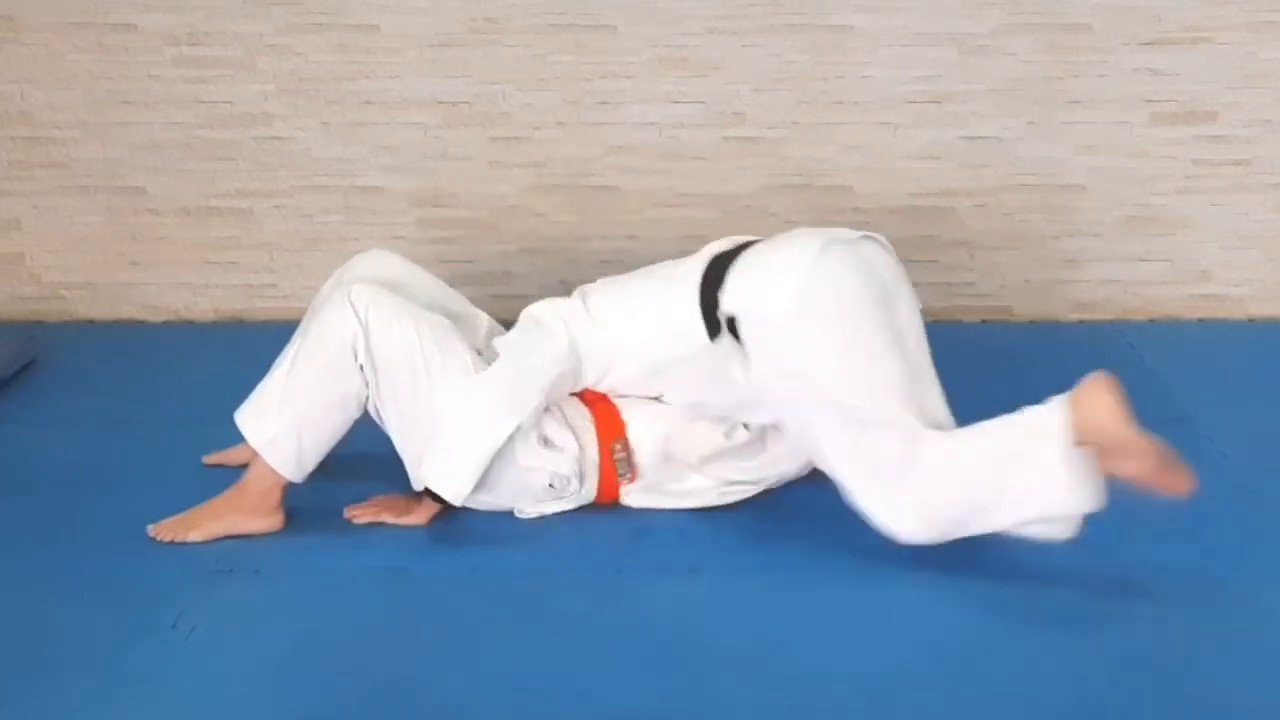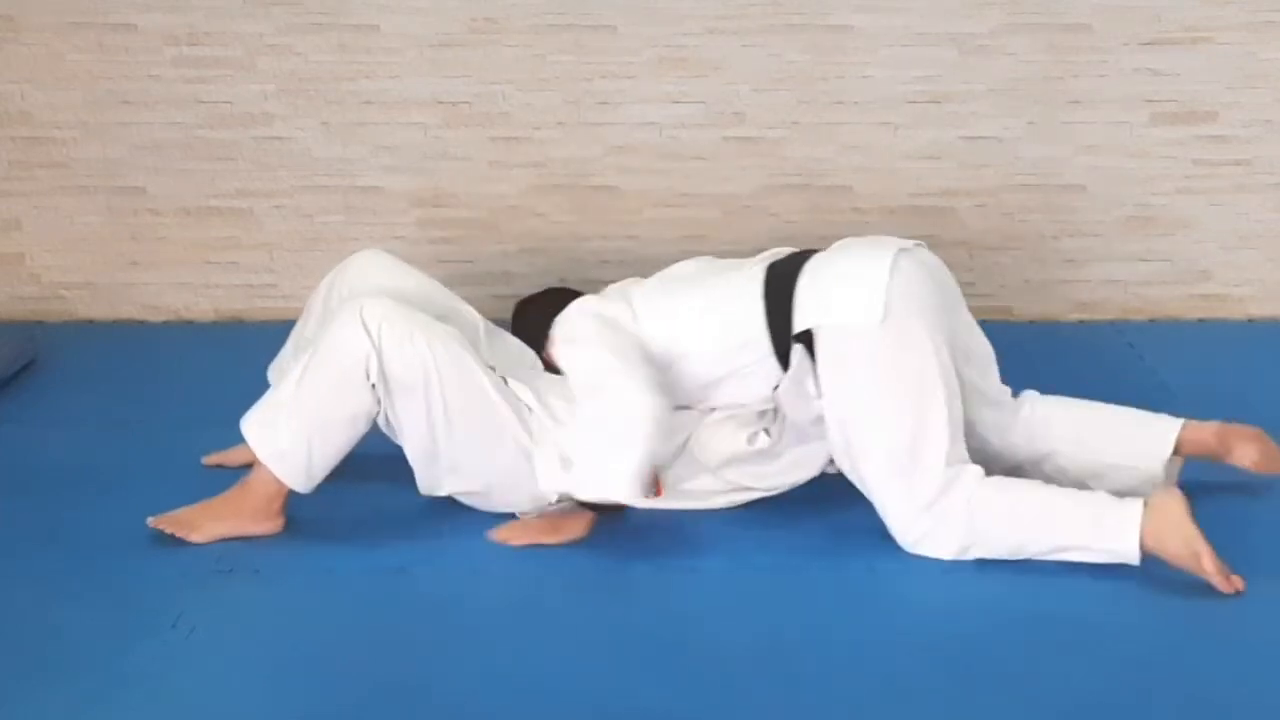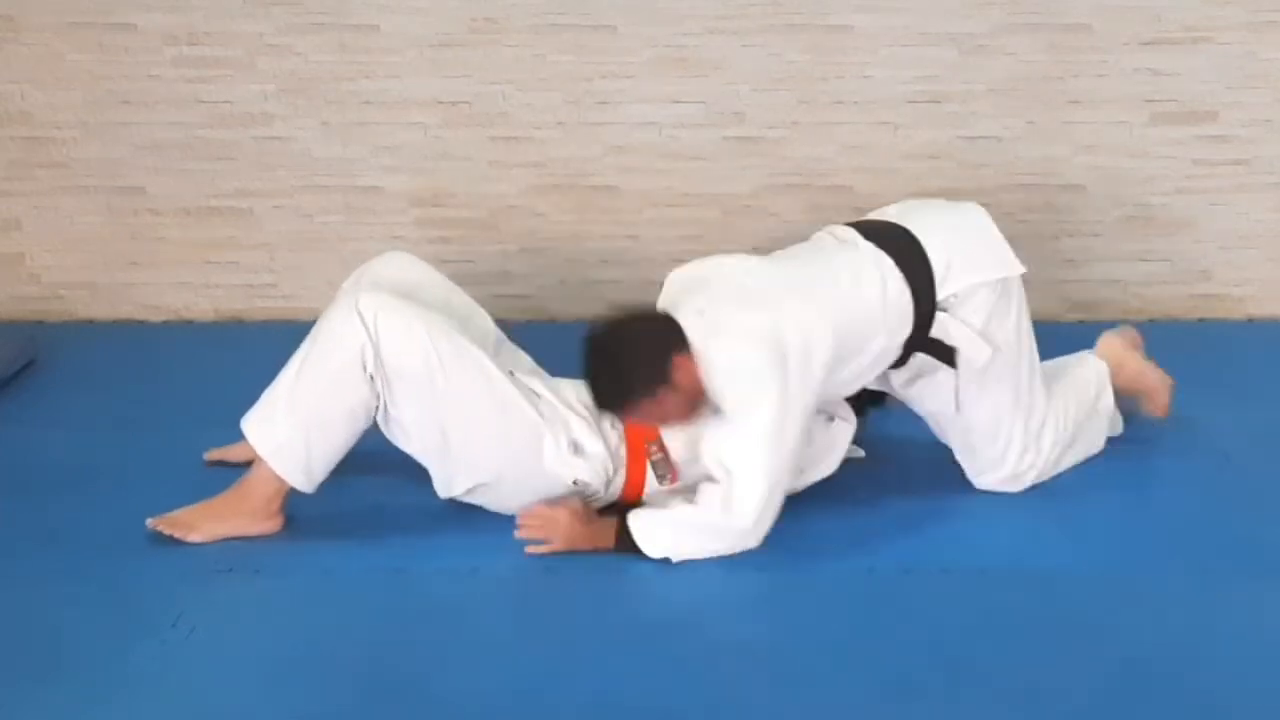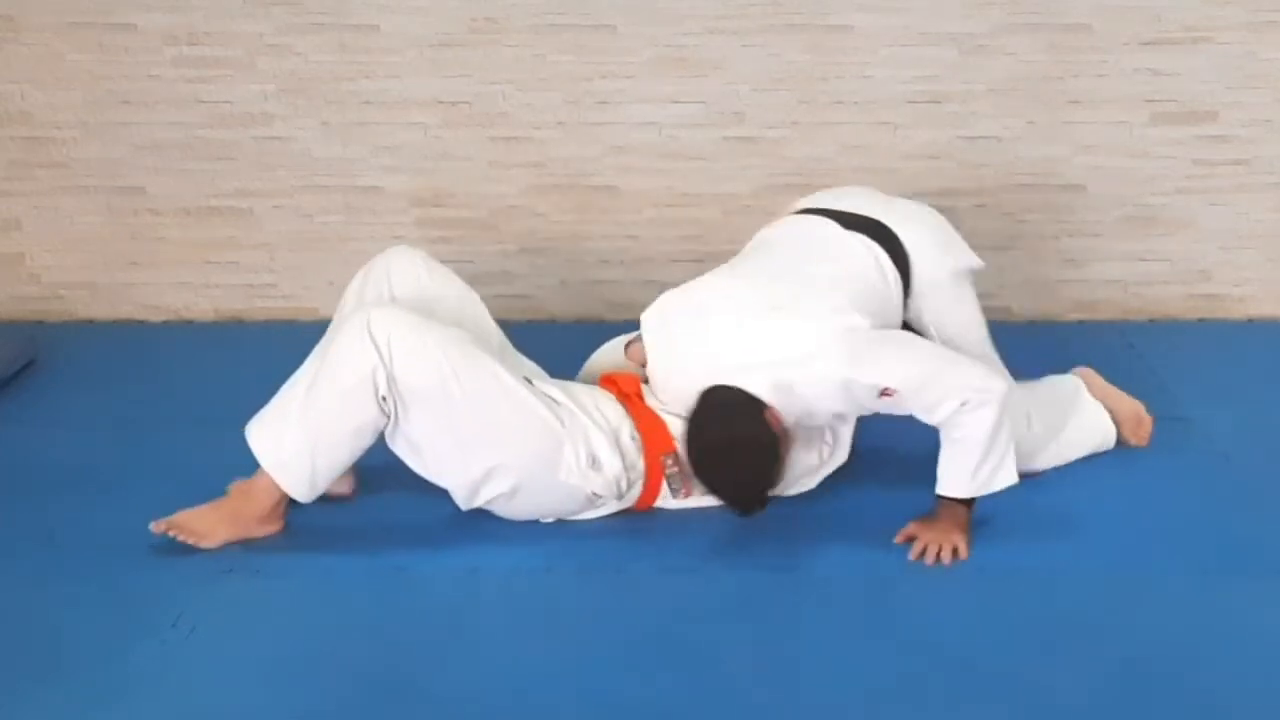
dt=0.5s
person 1, frame 1
left shoulder: (778, 438)
left hip: (533, 451)
left knee: (361, 312)
right knee: (374, 272)
left ankle: (258, 496)
right ankle: (286, 440)
person 1, frame 2
left shoulder: (803, 434)
right shoulder: (760, 398)
left hip: (544, 451)
right hip: (540, 391)
left knee: (370, 329)
right knee: (369, 273)
left ankle: (257, 500)
right ankle: (287, 439)
person 1, frame 3
left shoulder: (819, 431)
left hip: (560, 455)
right hip: (549, 404)
left knee: (368, 321)
right knee: (392, 275)
left ankle: (257, 499)
right ankle: (296, 438)
person 1, frame 4
left shoulder: (819, 433)
left hip: (567, 461)
right hip: (550, 404)
left knee: (380, 337)
right knee: (398, 271)
left ankle: (261, 503)
right ankle: (315, 455)
person 2, frame 1
left shoulder: (553, 327)
right shoulder: (619, 309)
left elbow: (494, 399)
left wrist: (435, 494)
left hip: (793, 303)
right hip: (843, 260)
left knee: (909, 497)
right knee: (924, 469)
left ankle: (1077, 422)
person 2, frame 2
left shoulder: (580, 328)
right shoulder: (641, 304)
left elbow: (630, 408)
left wrist: (582, 509)
left hip: (856, 313)
right hip: (883, 271)
left knee: (933, 516)
right knee: (1008, 428)
left ankle: (1146, 522)
right ankle: (1199, 438)
person 2, frame 3
left shoulder: (751, 369)
right shoulder: (682, 293)
left elbow: (737, 522)
left wrist: (612, 529)
left hip: (955, 273)
right hip: (897, 249)
left knee: (1007, 464)
right knee: (968, 420)
left ankle: (1101, 371)
right ankle: (1100, 363)
person 2, frame 4
left shoulder: (831, 362)
right shoulder: (668, 353)
left elbow: (978, 392)
left wrist: (954, 512)
left hip: (904, 250)
right hip: (815, 226)
left knee: (994, 437)
left ankle: (1082, 396)
